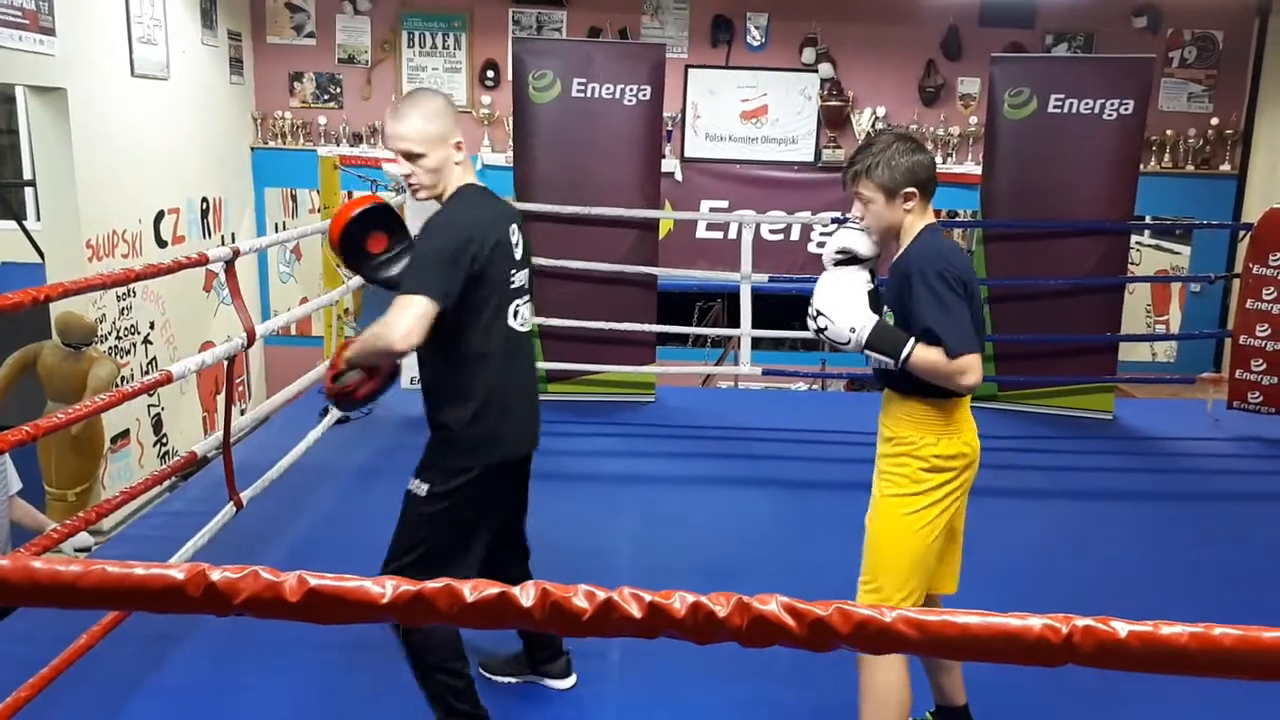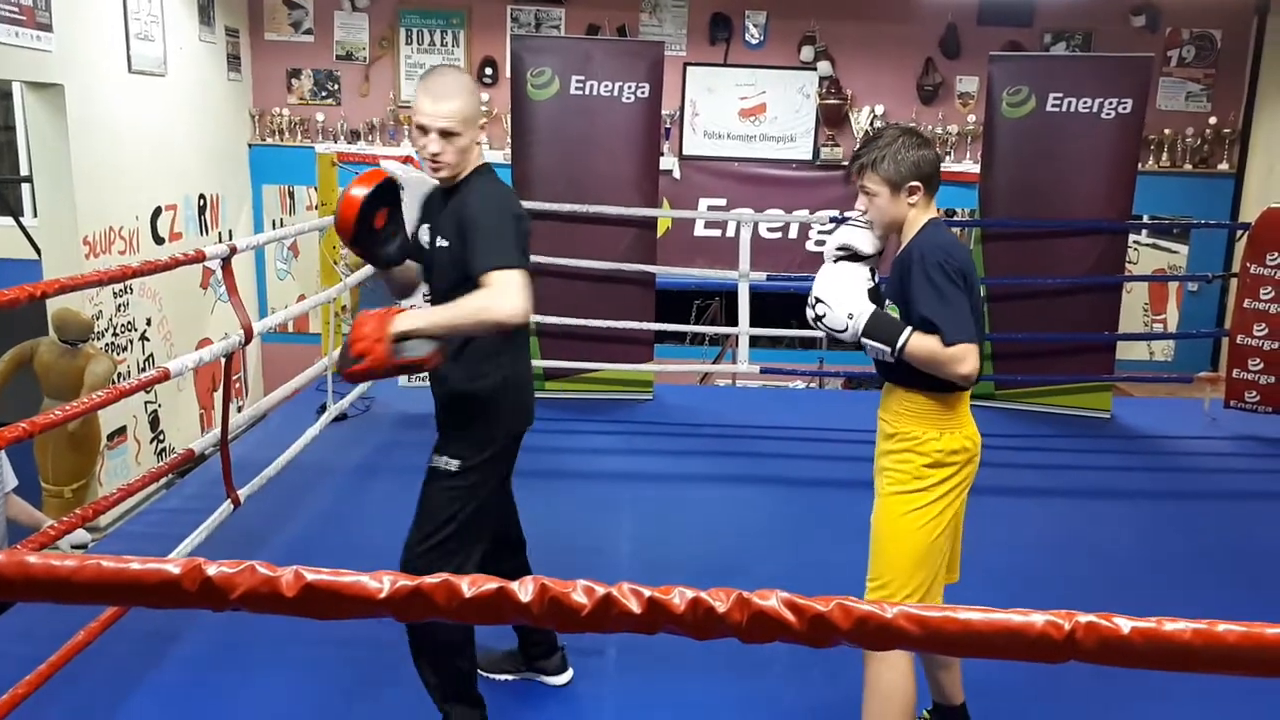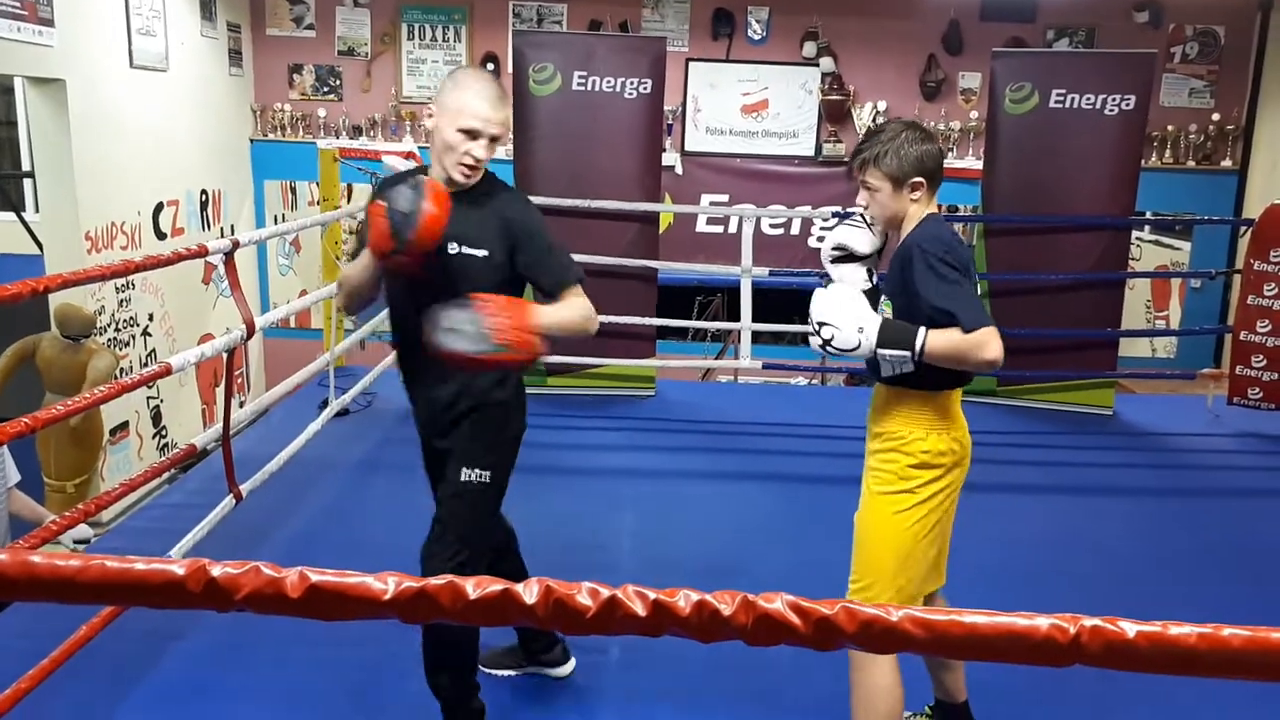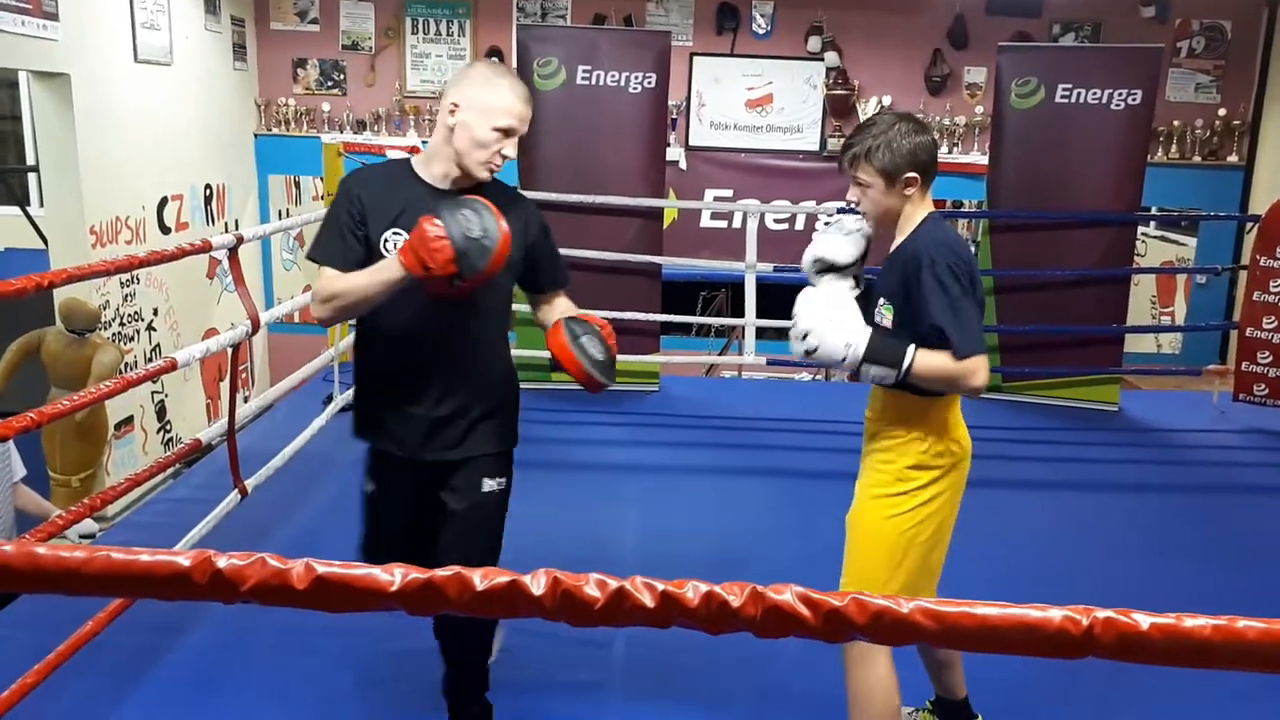
dt=0.2s
person 1, frame 1
left shoulder: (454, 225)
right shoulder: (493, 212)
left elbow: (404, 331)
left wrist: (353, 356)
right wrist: (390, 269)
left hip: (474, 433)
right hip: (511, 420)
left knee: (409, 589)
right knee: (498, 545)
right ankle: (547, 657)
person 1, frame 2
left shoulder: (483, 204)
right shoulder: (445, 197)
left elbow: (509, 304)
right elbow: (420, 284)
left wrist: (398, 324)
right wrist: (382, 252)
left hip: (483, 406)
right hip: (490, 400)
left knee: (428, 568)
right knee: (491, 531)
right ankle: (543, 653)
person 1, frame 3
left shoulder: (511, 213)
left elbow: (581, 313)
right elbow: (349, 300)
right wrist: (381, 254)
left hip: (484, 417)
right hip: (434, 411)
left knee: (446, 573)
right knee: (479, 534)
right ankle: (543, 646)
person 1, frame 4
left shoulder: (516, 216)
right shoulder: (369, 190)
left elbow: (553, 302)
right elbow: (324, 304)
left wrist: (573, 329)
right wrist: (406, 264)
left hip: (480, 431)
right hip: (395, 428)
right knee: (392, 564)
right ankle: (475, 627)
person 2, frame 1
left shoulder: (930, 261)
right shoulder: (921, 255)
left elbow: (964, 371)
left wrist: (872, 335)
right wrist: (856, 286)
left hip: (926, 448)
right hip: (924, 442)
right knee: (920, 596)
person 2, frame 2
left shoulder: (931, 253)
right shoulder: (923, 249)
left elbow: (961, 360)
left wrist: (870, 323)
right wrist: (860, 287)
left hip: (927, 445)
right hip: (919, 439)
right knee: (919, 596)
person 2, frame 3
left shoulder: (929, 247)
right shoulder: (922, 245)
left elbow: (985, 348)
left wrist: (880, 334)
right wrist: (855, 285)
left hip: (916, 447)
right hip: (914, 440)
right knee: (920, 593)
person 2, frame 4
left shoulder: (933, 252)
right shoulder: (914, 244)
left elbow: (971, 370)
left wrist: (868, 348)
right wrist: (843, 289)
left hip: (916, 451)
right hip: (910, 444)
right knee: (913, 592)
person 3, frame 1
left shoulder: (44, 350)
right shoulder: (98, 361)
right elbow: (100, 380)
right wrist: (84, 418)
left hip: (52, 429)
right hip: (83, 433)
left knee: (60, 490)
right knee: (73, 490)
person 3, frame 2
left shoulder: (41, 347)
right shoulder: (94, 358)
right elbow: (96, 378)
right wrist: (81, 414)
left hip: (48, 426)
right hip: (80, 430)
left knee: (57, 487)
right knee: (68, 488)
person 3, frame 3
left shoulder: (43, 342)
right shoulder: (97, 353)
right elbow: (99, 372)
right wrist: (83, 409)
left hip: (51, 421)
right hip: (82, 426)
left knee: (59, 482)
right knee: (73, 482)
person 3, frame 4
left shoulder: (48, 336)
right shoulder: (102, 348)
left elbow: (18, 348)
right elbow: (102, 369)
right wrist: (88, 403)
right hip: (86, 420)
left knee: (65, 475)
right knee: (77, 476)
